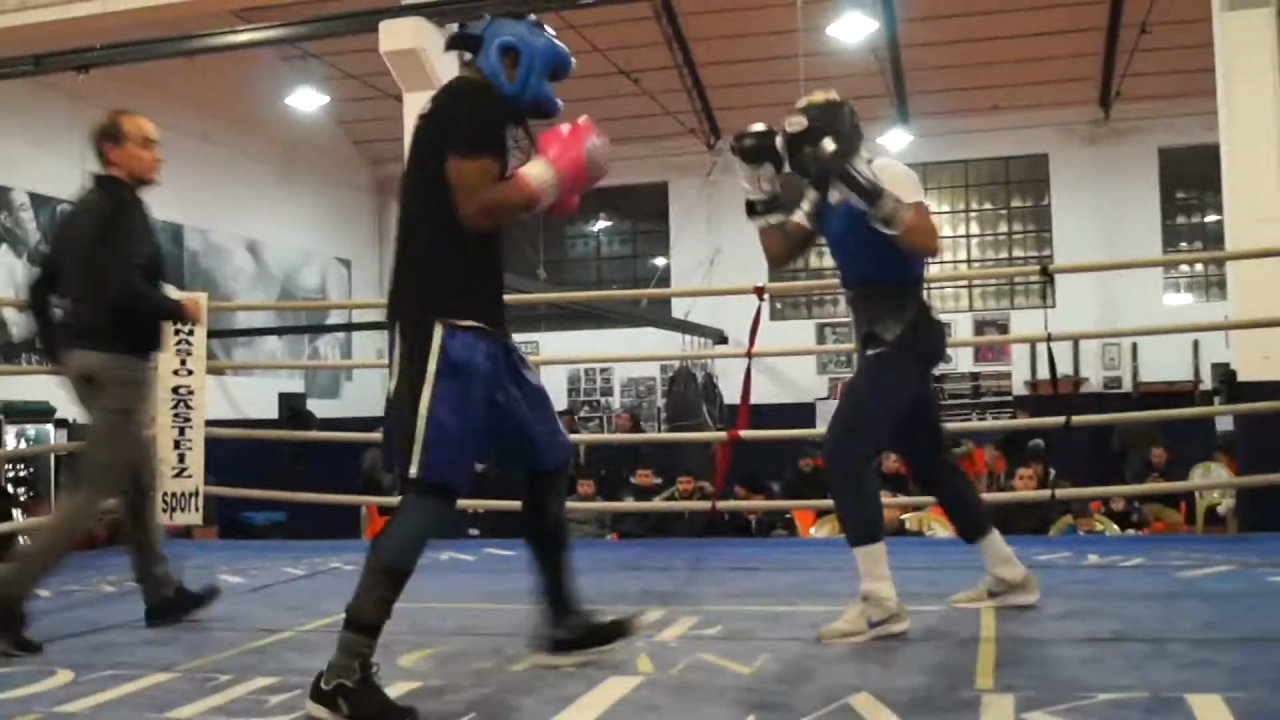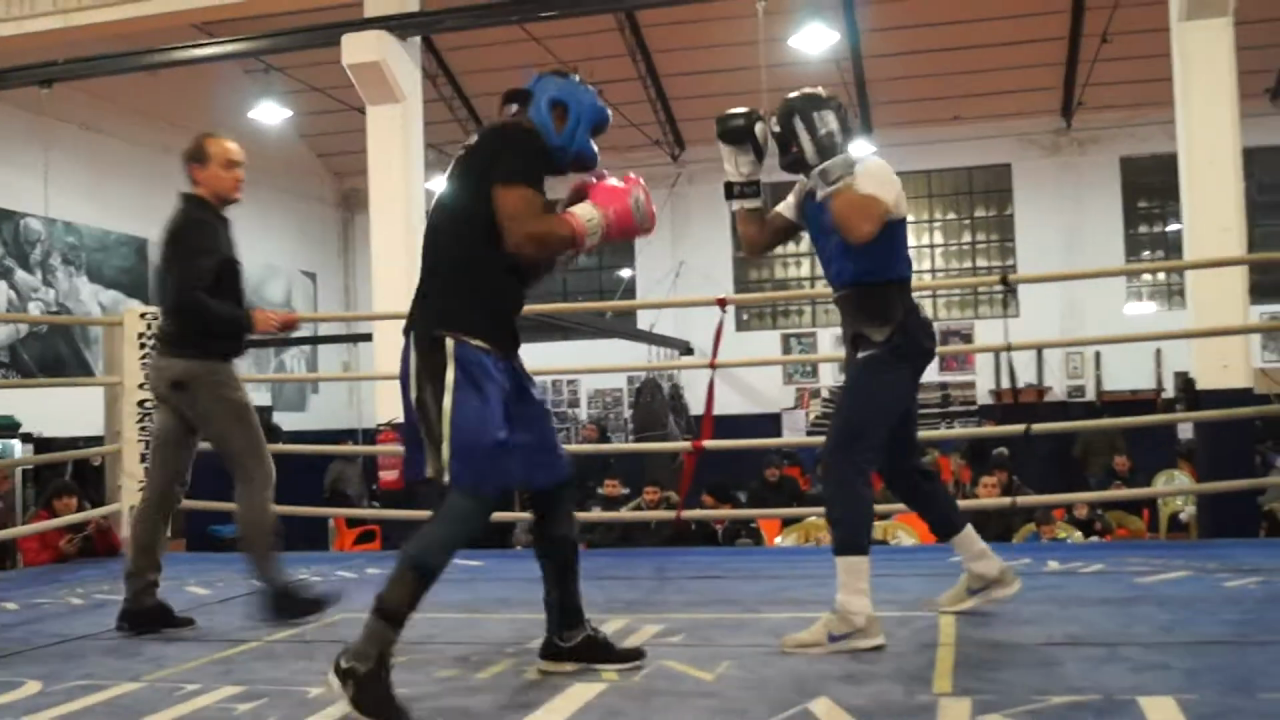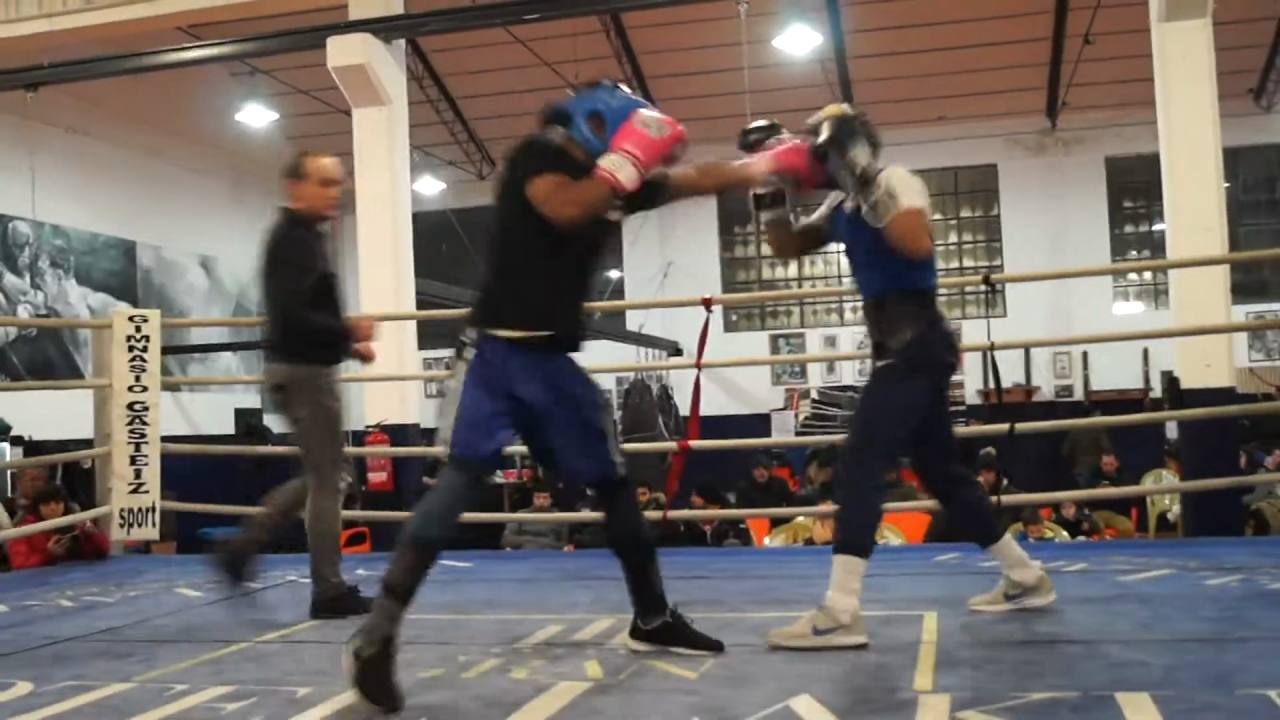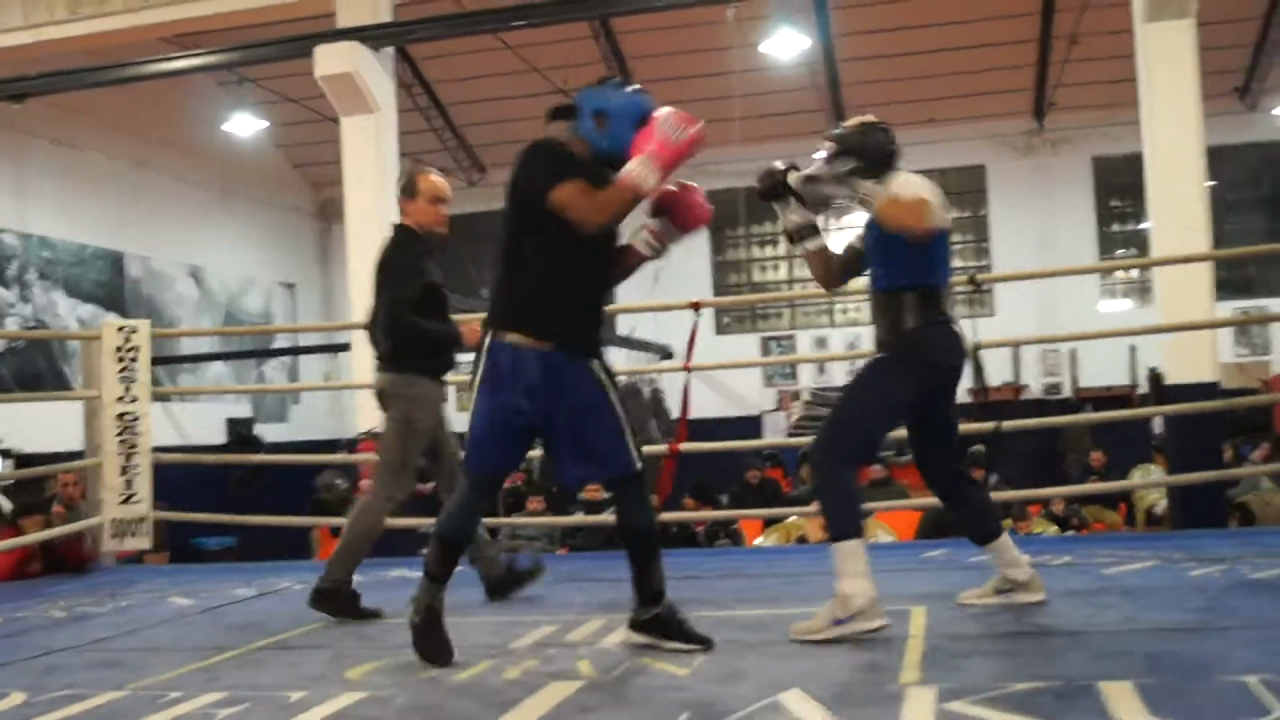
dt=0.3s
person 1, frame 1
left shoulder: (471, 116)
right shoulder: (466, 102)
right elbow: (478, 211)
left wrist: (542, 178)
right wrist: (551, 167)
left hip: (479, 330)
right hip: (441, 330)
left knee: (549, 462)
right knee: (432, 492)
left ankle: (563, 618)
person 1, frame 2
left shoulder: (508, 159)
right shoulder: (513, 141)
right elbow: (523, 238)
left wrist: (580, 219)
right wrist: (597, 214)
left hip: (492, 351)
right hip: (452, 349)
left knee: (553, 489)
right knee: (470, 498)
left ankle: (568, 636)
right ankle: (364, 660)
person 1, frame 3
left shoulder: (600, 177)
right shoulder: (535, 156)
left elbow: (687, 182)
right elbow: (567, 212)
left wrist: (760, 167)
right wrist: (631, 156)
left hip: (553, 356)
right hip: (499, 349)
left knee: (614, 483)
right knee: (461, 474)
left ankle: (652, 618)
right ankle: (377, 639)
person 1, frame 4
left shoulder: (603, 179)
right shoulder: (544, 159)
left elbow: (607, 268)
right elbow: (592, 216)
left wrist: (661, 226)
right wrist: (652, 163)
left hip: (577, 357)
right hip: (518, 350)
left knee: (628, 477)
right knee: (482, 479)
left ankle: (651, 611)
right ankle: (428, 605)
person 2, frame 1
left shoulder: (886, 176)
right shoulder: (825, 195)
left elbow: (928, 242)
right elbow: (779, 253)
left wrist: (864, 189)
right wrist: (761, 182)
left hip: (902, 337)
right hip: (883, 340)
left knee: (844, 452)
right knee: (927, 461)
left ankle: (881, 601)
right ankle: (1009, 575)
person 2, frame 2
left shoulder: (867, 171)
right shoulder: (809, 192)
left elbow: (858, 229)
right elbow: (755, 242)
left wrist: (828, 156)
right wrist: (741, 167)
left hip: (892, 339)
right hip: (873, 341)
left knee: (844, 461)
right knee: (899, 464)
left ankle: (854, 616)
right ankle: (986, 569)
person 2, frame 3
left shoulder: (896, 183)
right shoulder: (843, 203)
left elbow: (919, 244)
right elbow: (786, 244)
left wrist: (862, 177)
right wrist: (770, 179)
left hip: (915, 350)
right hip: (906, 352)
left knee: (859, 465)
right knee: (941, 470)
left ankle: (839, 613)
right ankle: (1026, 577)
person 2, frame 4
left shoulder: (909, 187)
right shoulder: (882, 213)
left elbow: (915, 226)
right elbow: (832, 276)
left wrist: (855, 184)
right wrist: (796, 215)
left hip: (915, 347)
right hip: (923, 349)
left knee: (832, 453)
right knee: (943, 468)
left ankle: (855, 599)
right ankle: (1018, 574)
person 3, frame 1
left shoulder: (81, 210)
right shoulder: (123, 209)
right elbow: (129, 294)
left wrist: (61, 352)
right wrist: (179, 309)
left hip: (86, 358)
right hip: (117, 363)
left knee: (137, 480)
right knee: (91, 491)
left ankle: (162, 592)
person 3, frame 2
left shoulder: (191, 223)
right shoulder: (199, 224)
right elbow: (184, 302)
left wrist: (256, 319)
right wrist: (248, 321)
left hip: (174, 366)
right hip: (202, 369)
left knee: (164, 485)
right knee: (255, 472)
left ankle: (139, 602)
right ankle: (275, 589)
person 3, frame 3
left shoulder: (302, 237)
right shoulder: (297, 238)
right elbow: (286, 315)
left wrist: (345, 344)
right wrist: (345, 330)
left hip: (302, 372)
right hip: (305, 372)
left knee: (315, 478)
right knee: (326, 480)
left ankle: (241, 552)
right ankle: (331, 592)
person 3, frame 4
left shoulder: (414, 251)
right shoulder: (405, 252)
left elbow: (382, 325)
right elbow: (397, 323)
right wrist: (455, 336)
left hip: (419, 383)
right hip: (412, 383)
left knee: (453, 479)
right knee: (389, 488)
left ankle: (495, 572)
right ankle: (334, 587)
